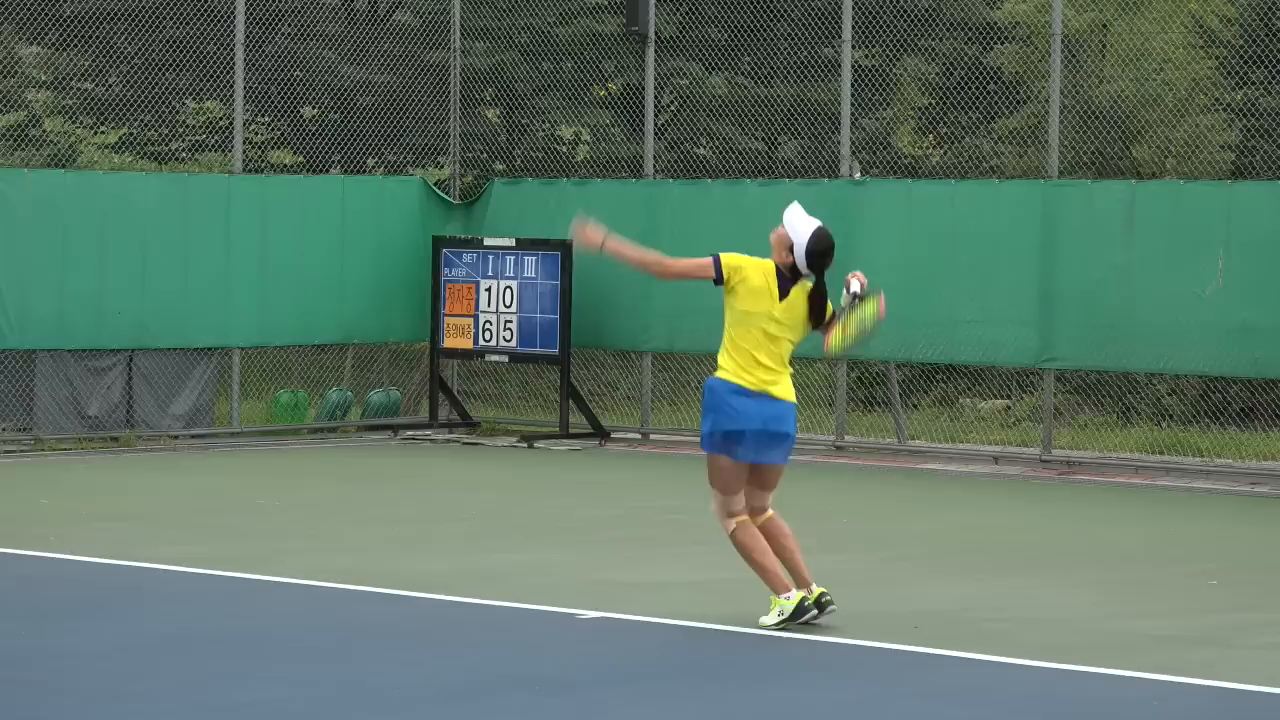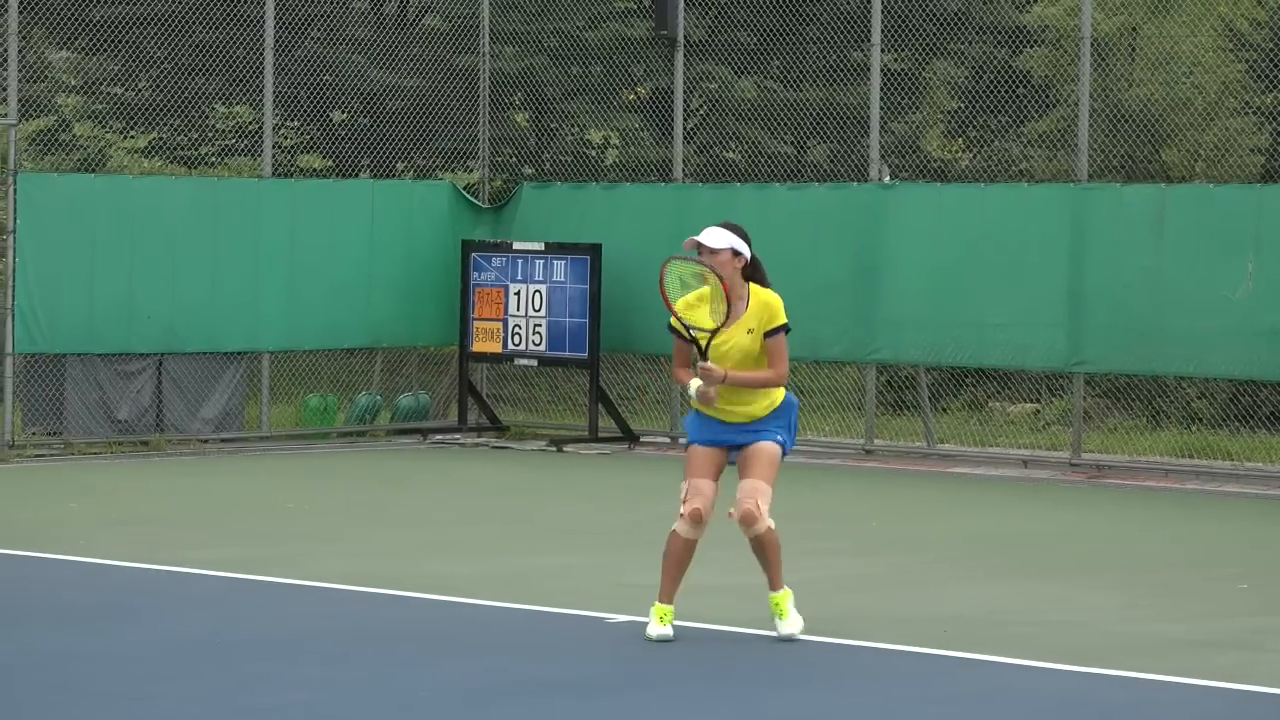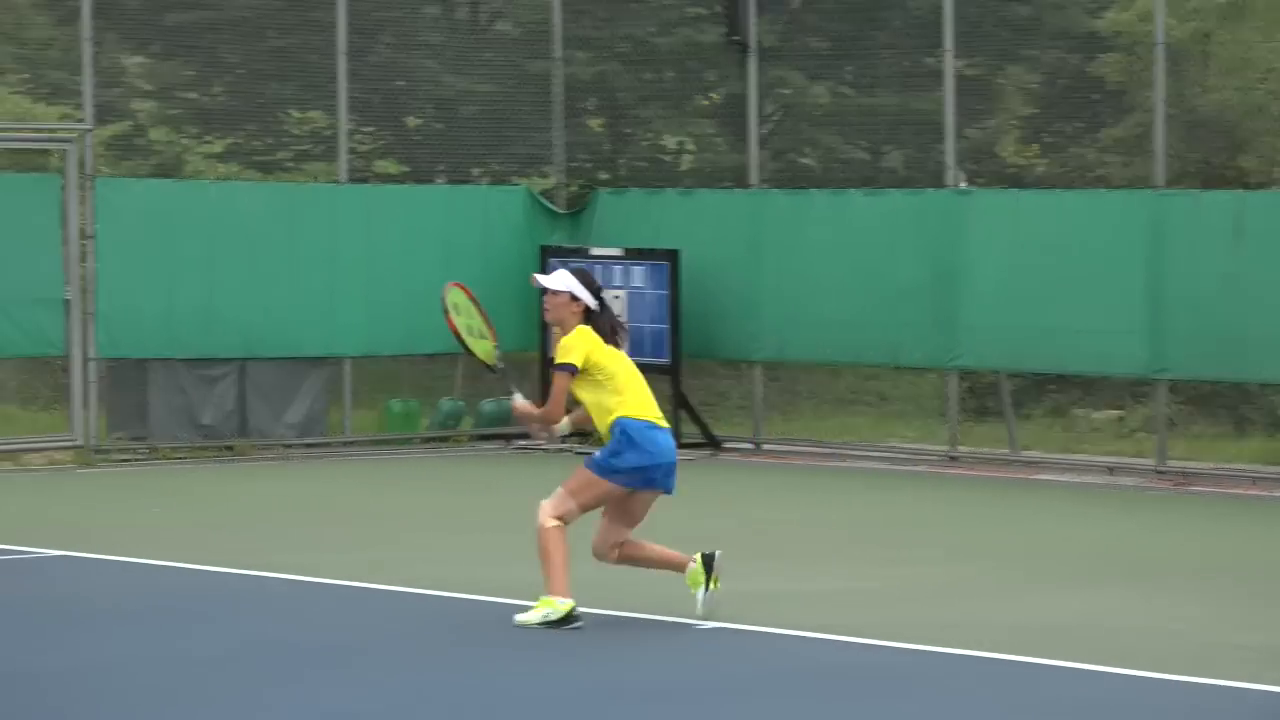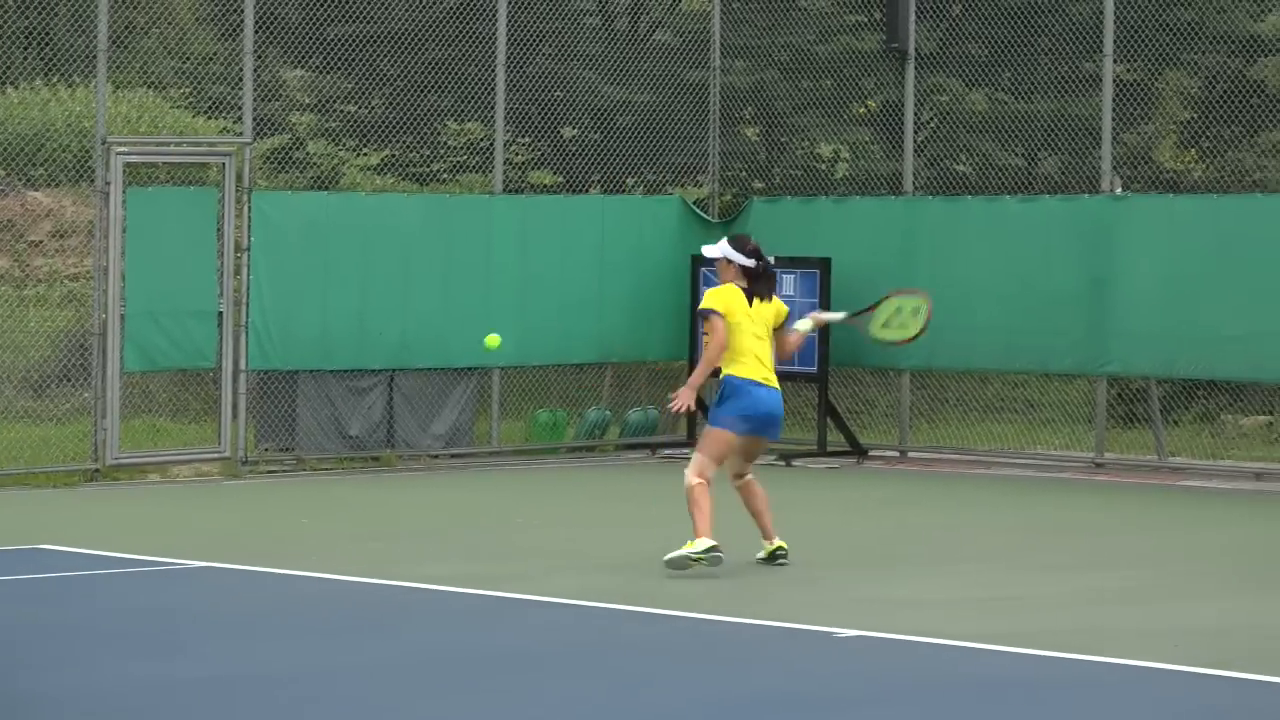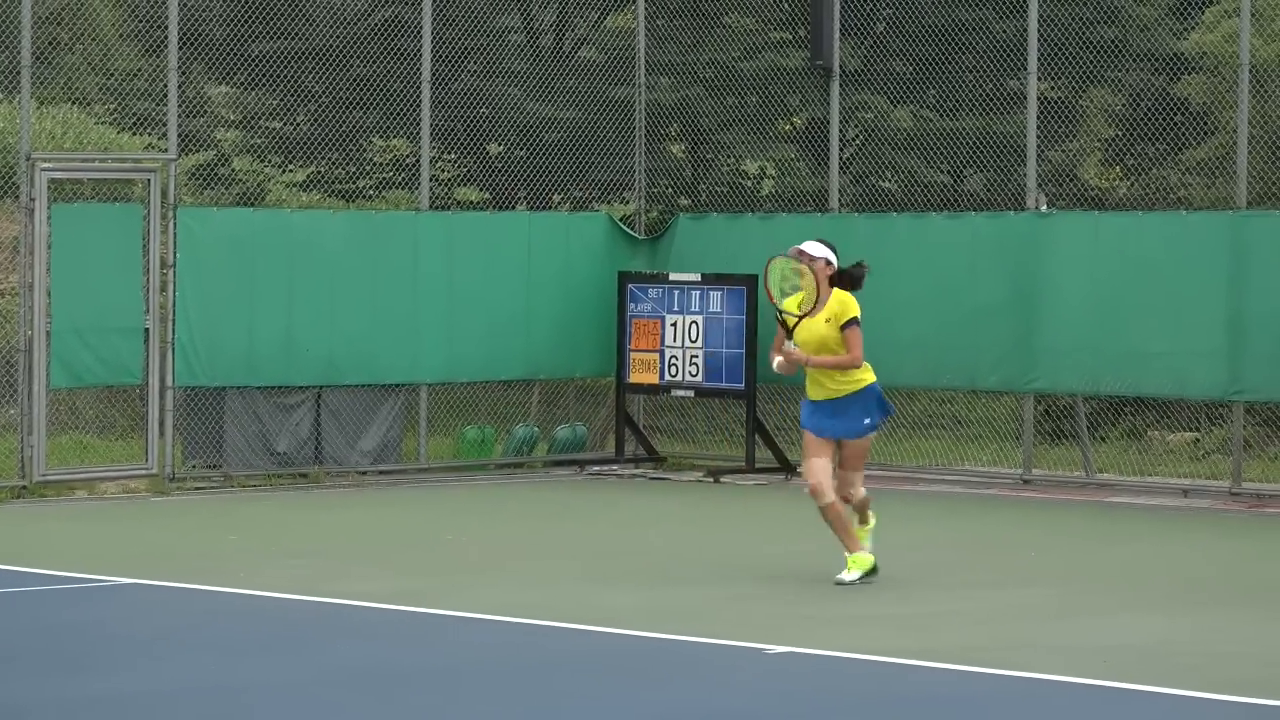
dt=1s
person 1, frame 1
left shoulder: (742, 269)
right shoulder: (810, 297)
left elbow: (667, 269)
left wrist: (605, 242)
right wrist: (854, 295)
left hip: (733, 403)
right hip: (779, 412)
left knee: (732, 515)
right knee: (760, 510)
left ankle: (788, 597)
right ankle: (810, 591)
person 1, frame 2
left shoulder: (768, 303)
right shoulder: (689, 308)
left elbow: (779, 372)
right elbow: (680, 369)
left wrist: (726, 377)
right wrist: (698, 388)
left hip: (766, 419)
right hip: (711, 420)
left knee: (751, 512)
right knee: (692, 513)
left ankle: (781, 595)
right ankle: (662, 611)
person 1, frame 3
left shoulder: (573, 342)
right shoulder: (600, 341)
left elbow: (553, 413)
left wrist: (526, 412)
right wrist: (564, 424)
left hip: (636, 442)
right hip: (656, 446)
left knee: (550, 513)
right knee: (608, 548)
left ankle: (558, 604)
right ankle: (696, 565)
person 1, frame 4
left shoulder: (713, 298)
right shoulder: (770, 303)
left elbow: (714, 349)
right elbow: (790, 350)
left wrist: (690, 387)
right wrist: (804, 326)
left hip: (740, 395)
right hip: (767, 400)
left knee: (695, 475)
right knee: (740, 475)
left ankle: (702, 541)
right ankle: (774, 545)
person 1, frame 5
left shoulder: (844, 302)
right shoulder: (789, 306)
left elbow: (855, 359)
right elbow: (776, 353)
left wrist: (808, 359)
right wrist: (780, 361)
left hip: (856, 398)
right hip: (818, 403)
left knee: (847, 490)
right knee: (816, 485)
left ankle: (863, 522)
right ankle: (860, 558)
